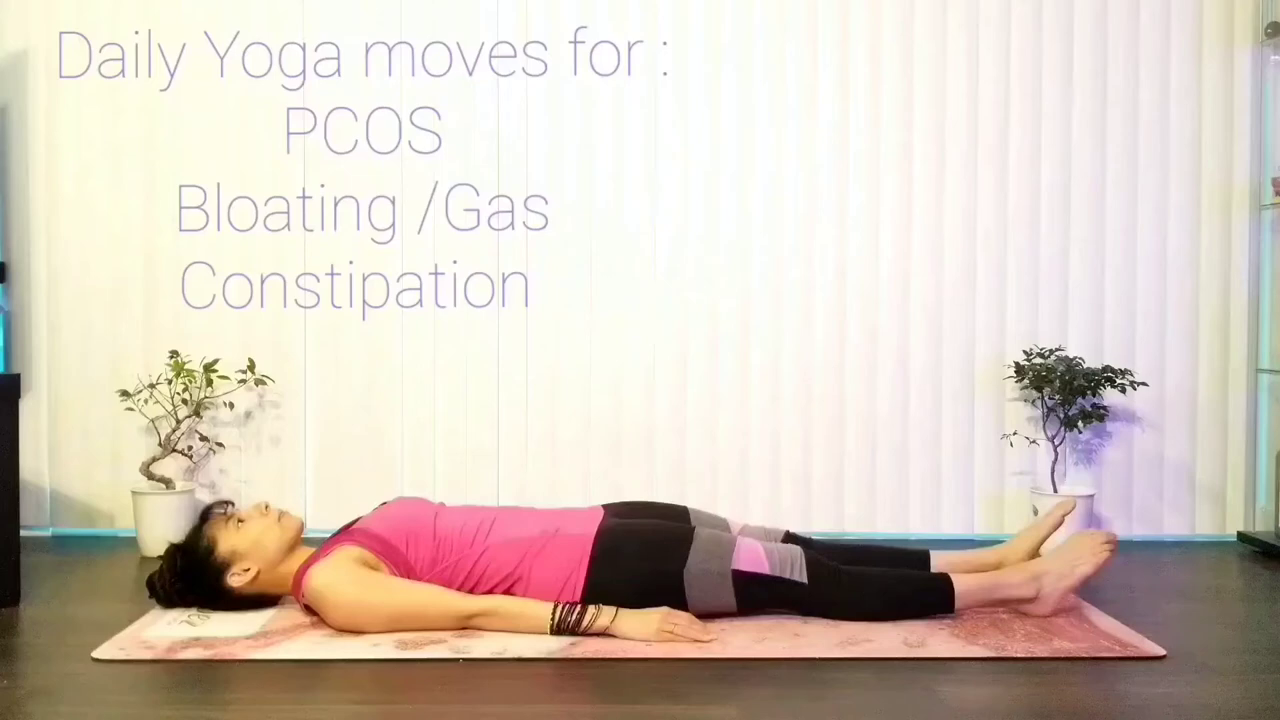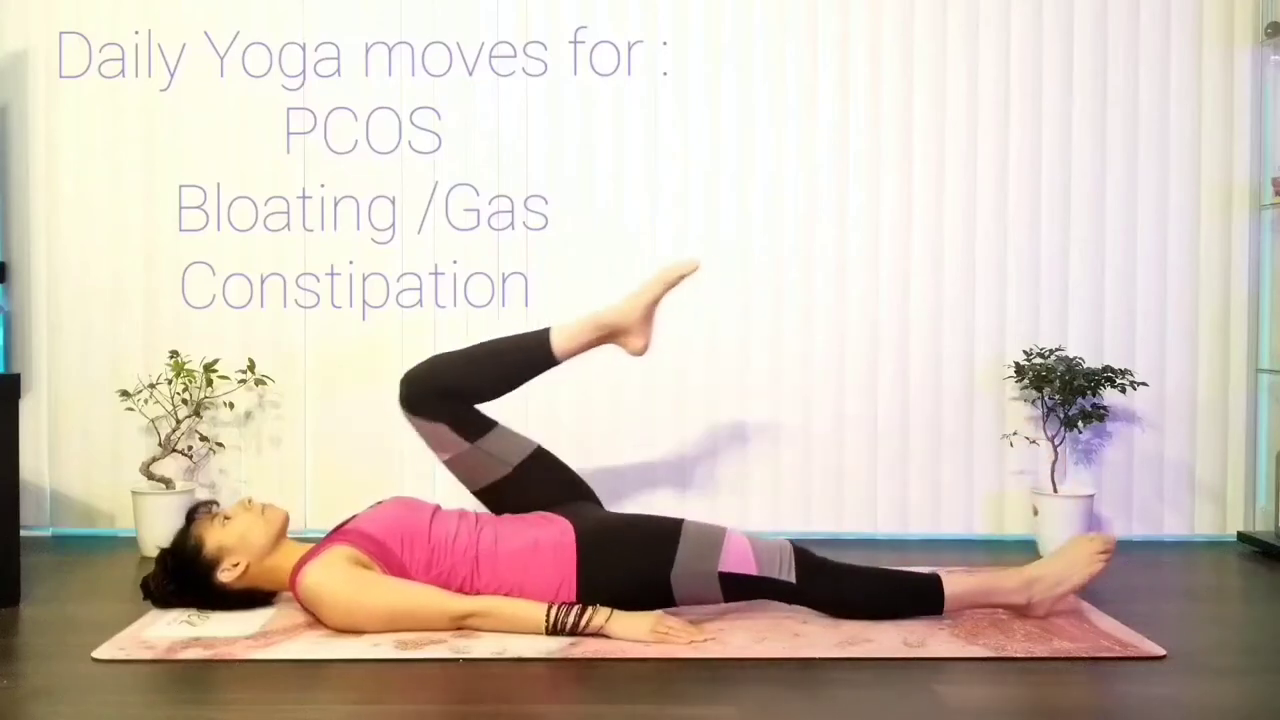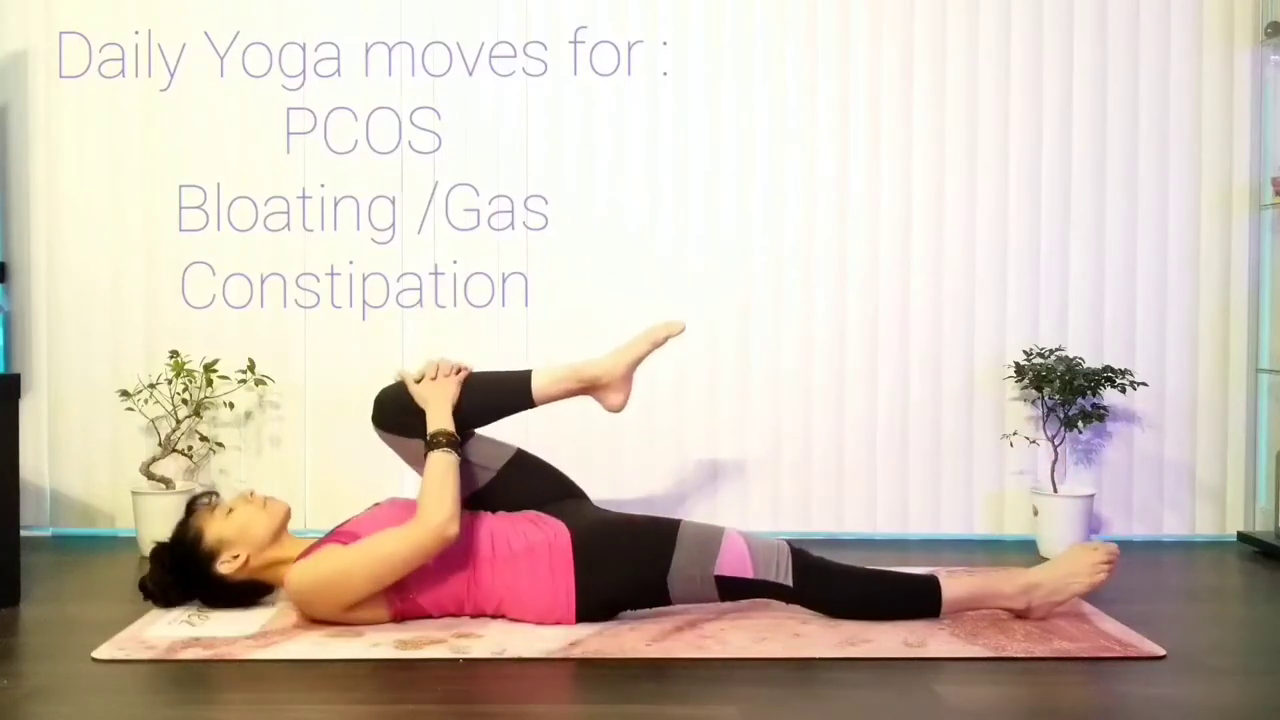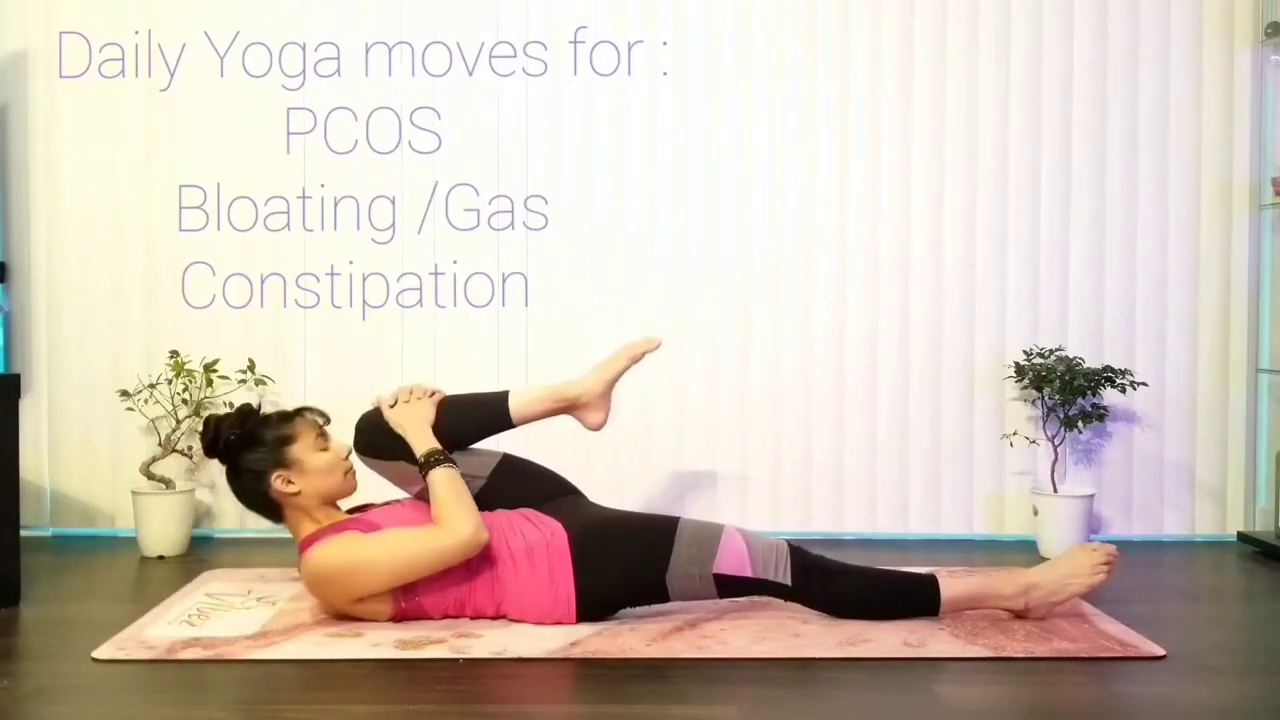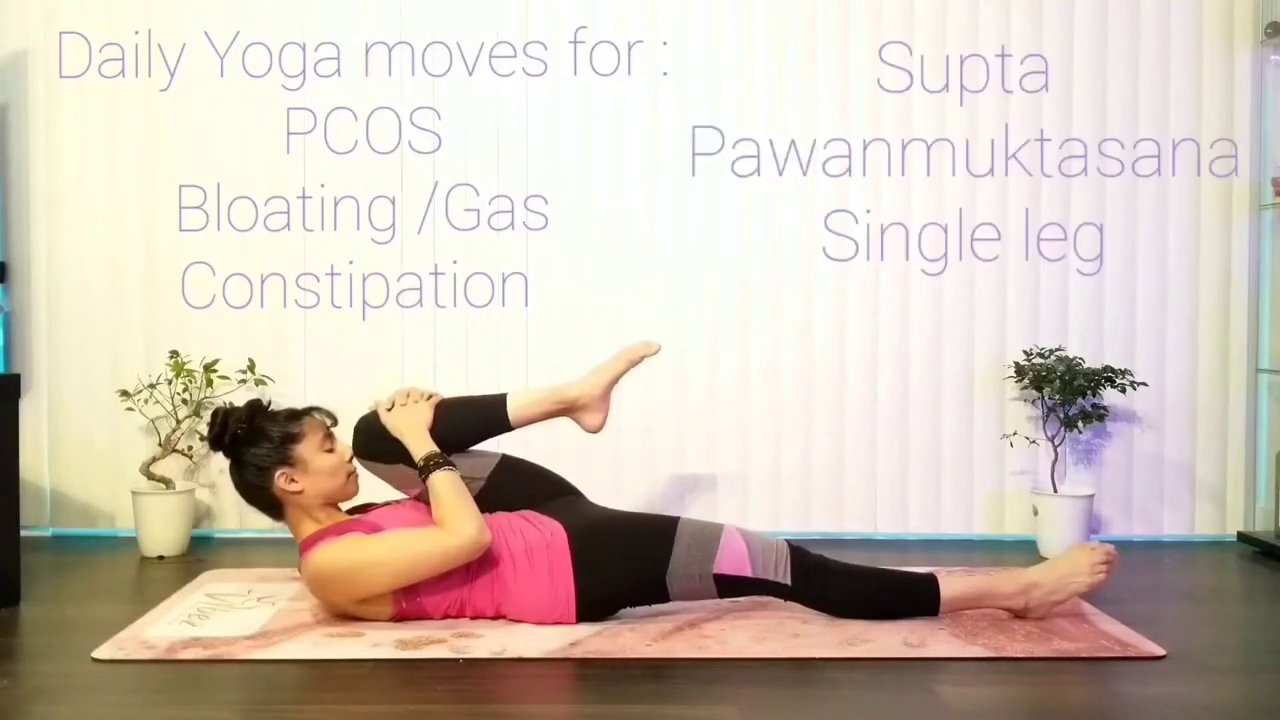
dt=1s
person 1, frame 1
left shoulder: (341, 550)
right shoulder: (329, 587)
right elbow: (468, 610)
right wrist: (615, 622)
left hip: (583, 531)
right hip: (584, 568)
left knee: (789, 542)
right knee: (811, 582)
left ankle: (993, 560)
right ankle: (1020, 586)
person 1, frame 2
left shoulder: (330, 553)
right shoulder: (325, 589)
right elbow: (466, 612)
right wrist: (608, 623)
left hip: (558, 530)
right hip: (579, 564)
left knee: (430, 387)
right knee: (795, 575)
left ankle: (603, 327)
right ankle: (1010, 586)
person 1, frame 3
left shoulder: (325, 556)
right shoulder: (315, 586)
left elbow: (433, 522)
right elbow: (440, 530)
left wrist: (429, 409)
right wrist: (442, 421)
left hip: (555, 530)
right hip: (569, 573)
left knee: (397, 405)
right knee: (785, 572)
left ankle: (589, 376)
right ankle: (1012, 591)
person 1, frame 4
left shoulder: (341, 531)
right shoulder: (331, 566)
left elbow: (441, 520)
right elbow: (464, 537)
left wrist: (407, 433)
right wrist: (425, 442)
left hip: (555, 530)
right hip: (570, 571)
left knee: (385, 426)
right knee: (782, 570)
right ankle: (1010, 590)
person 1, frame 5
left shoulder: (342, 529)
right shoulder: (331, 567)
left elbow: (428, 502)
right elbow: (467, 539)
left wrist: (404, 438)
right wrist: (421, 447)
left hip: (557, 532)
right hip: (569, 569)
right knee: (785, 569)
right ankle: (1012, 590)
